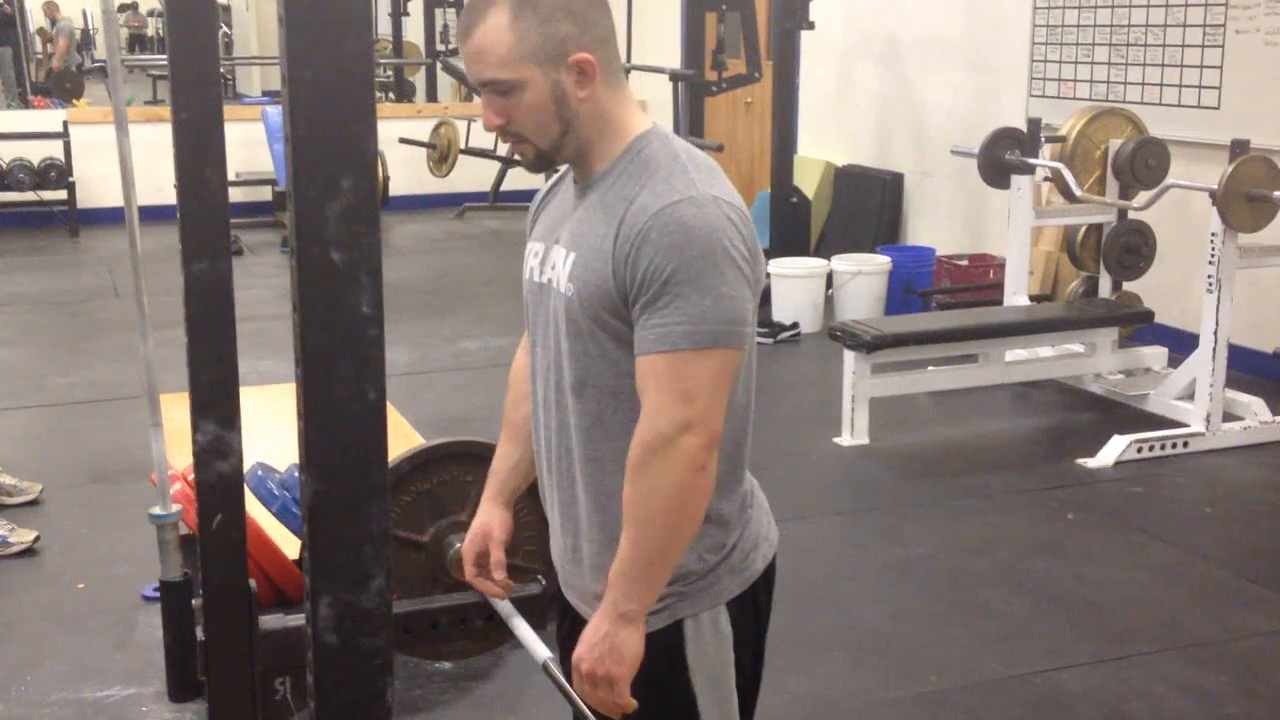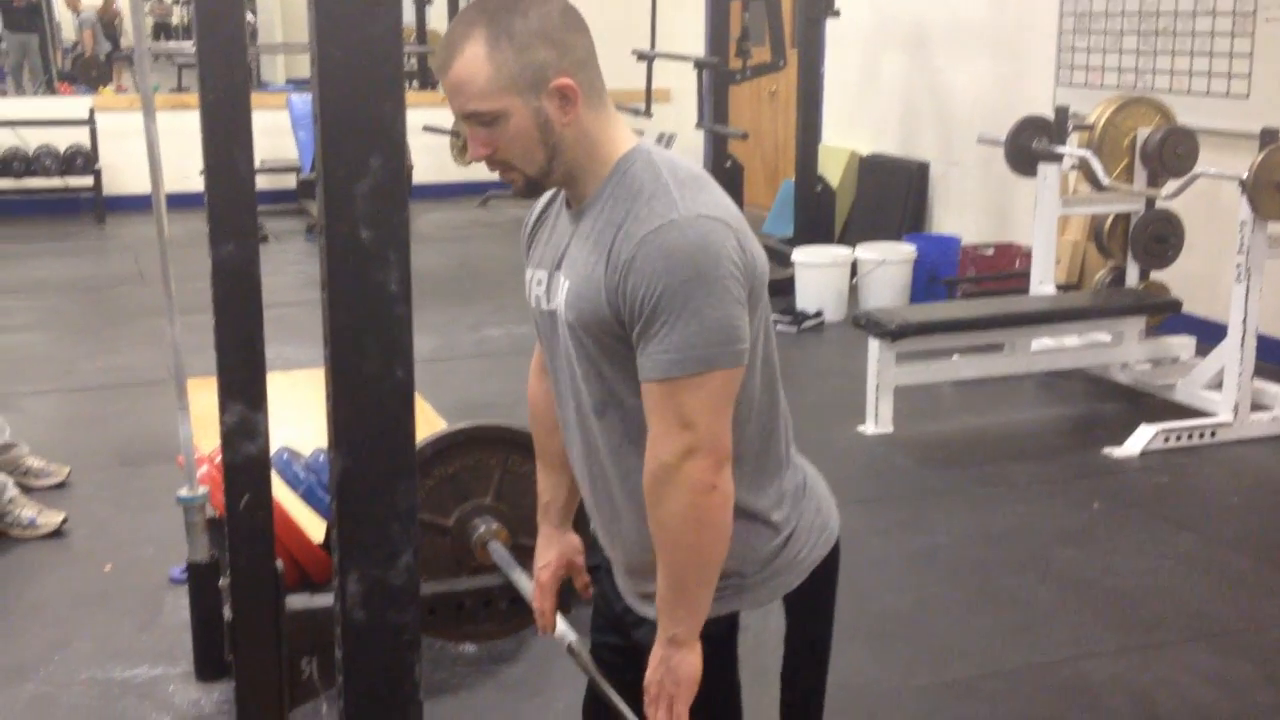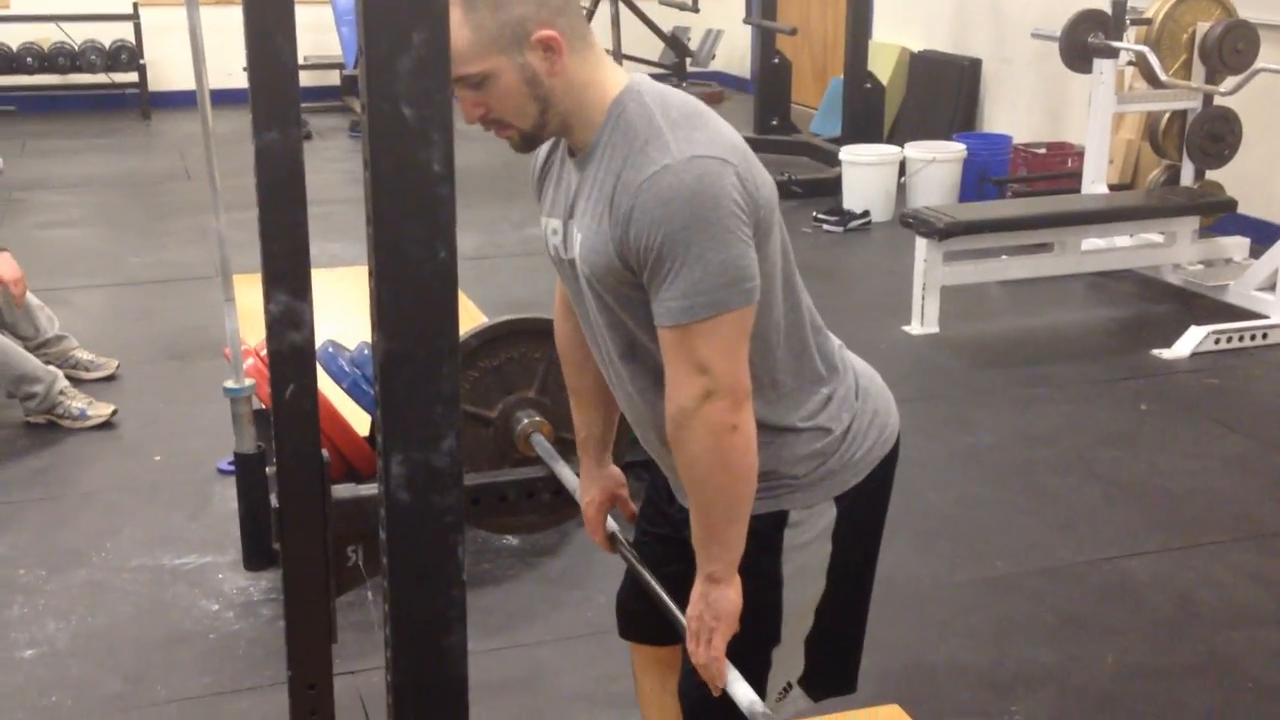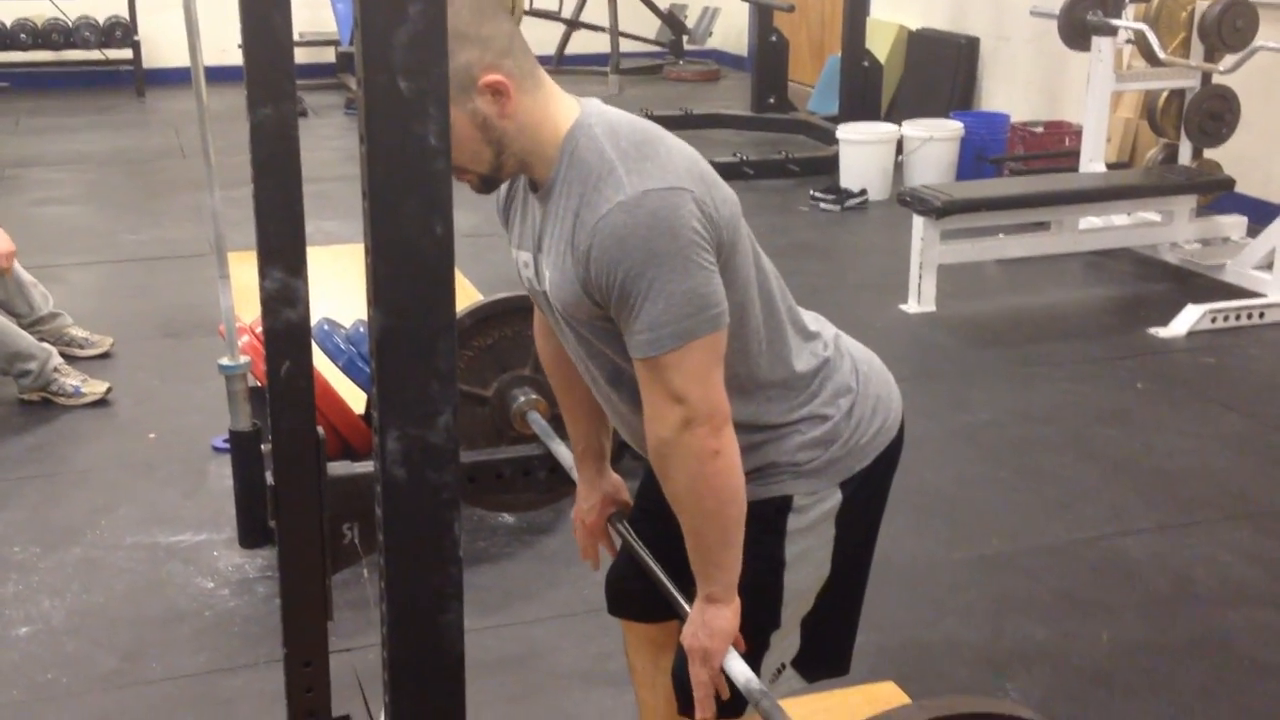
dt=0.7s
person 1, frame 1
left shoulder: (682, 215)
right shoulder: (562, 193)
left elbow: (683, 436)
left wrist: (624, 613)
right wrist: (497, 497)
left hip: (679, 588)
right hip: (591, 566)
person 1, frame 2
left shoulder: (676, 234)
right shoulder: (554, 211)
left elbow: (692, 458)
right elbow: (554, 373)
left wrist: (682, 637)
right wrist: (553, 524)
left hip: (745, 574)
person 1, frame 3
left shoulder: (678, 176)
right shoulder: (561, 148)
left elbow: (713, 400)
right elbow: (580, 310)
left wrist: (719, 574)
right wrist: (594, 461)
left hip: (807, 465)
right hip: (702, 458)
right knee: (652, 629)
person 1, frame 4
left shoulder: (635, 208)
right shoulder: (526, 171)
left elbow: (693, 427)
right elbow: (559, 330)
left wrist: (719, 601)
right wrist: (592, 474)
left hip: (817, 446)
right hip: (728, 436)
right knee: (640, 605)
